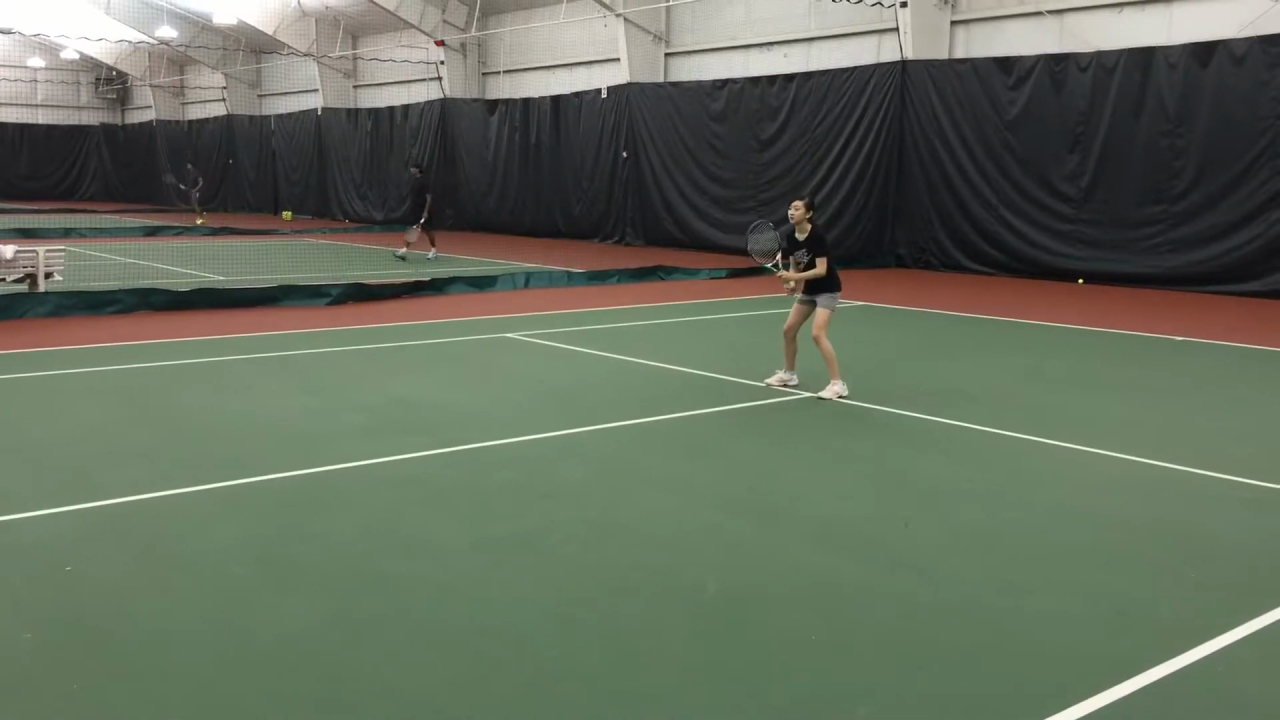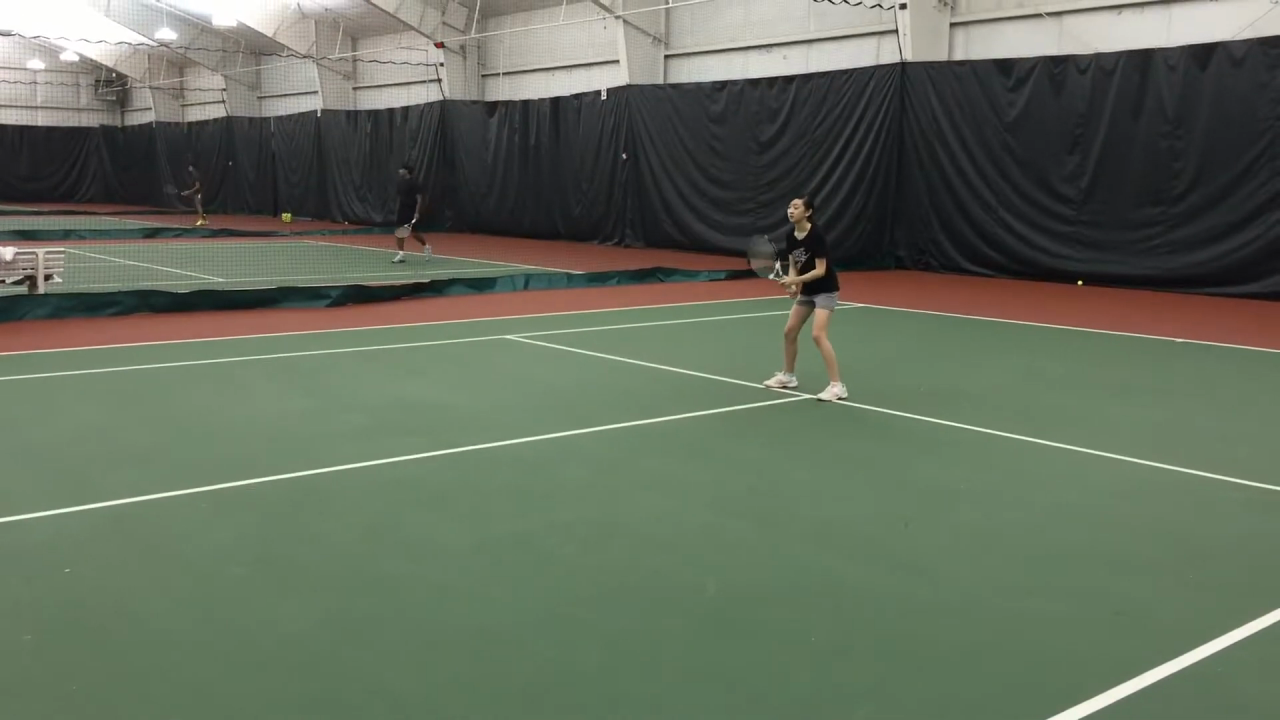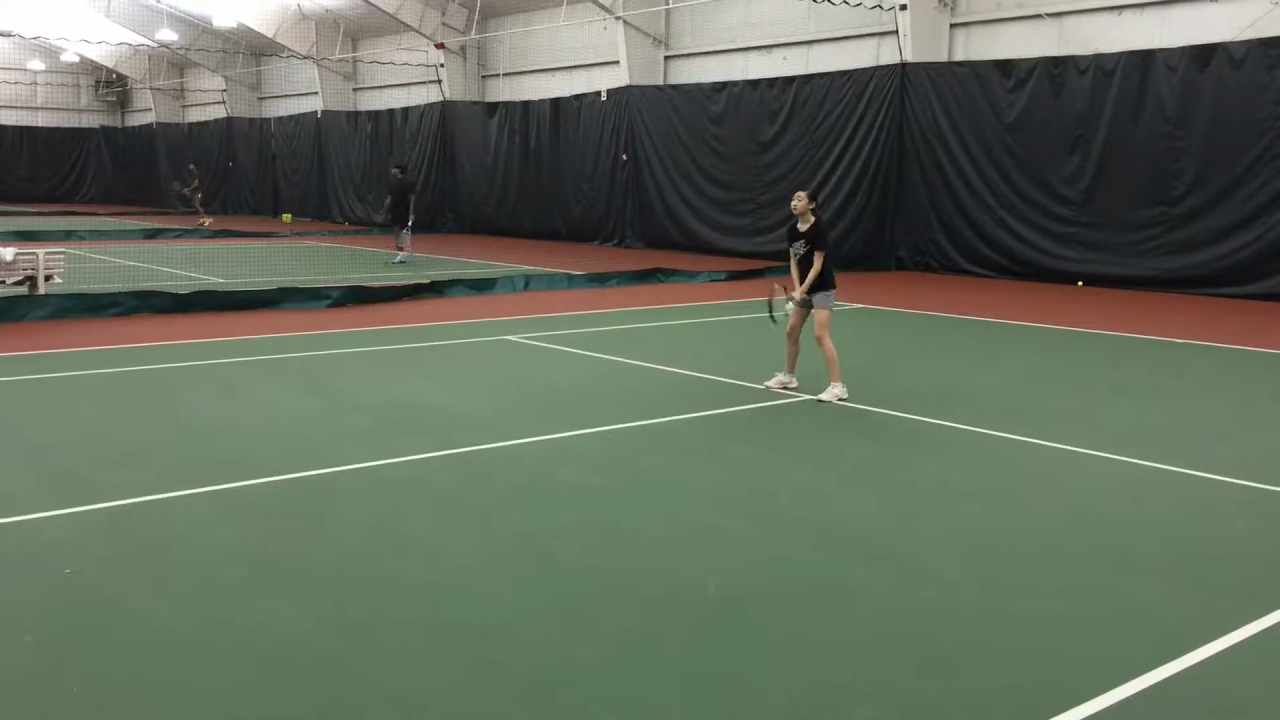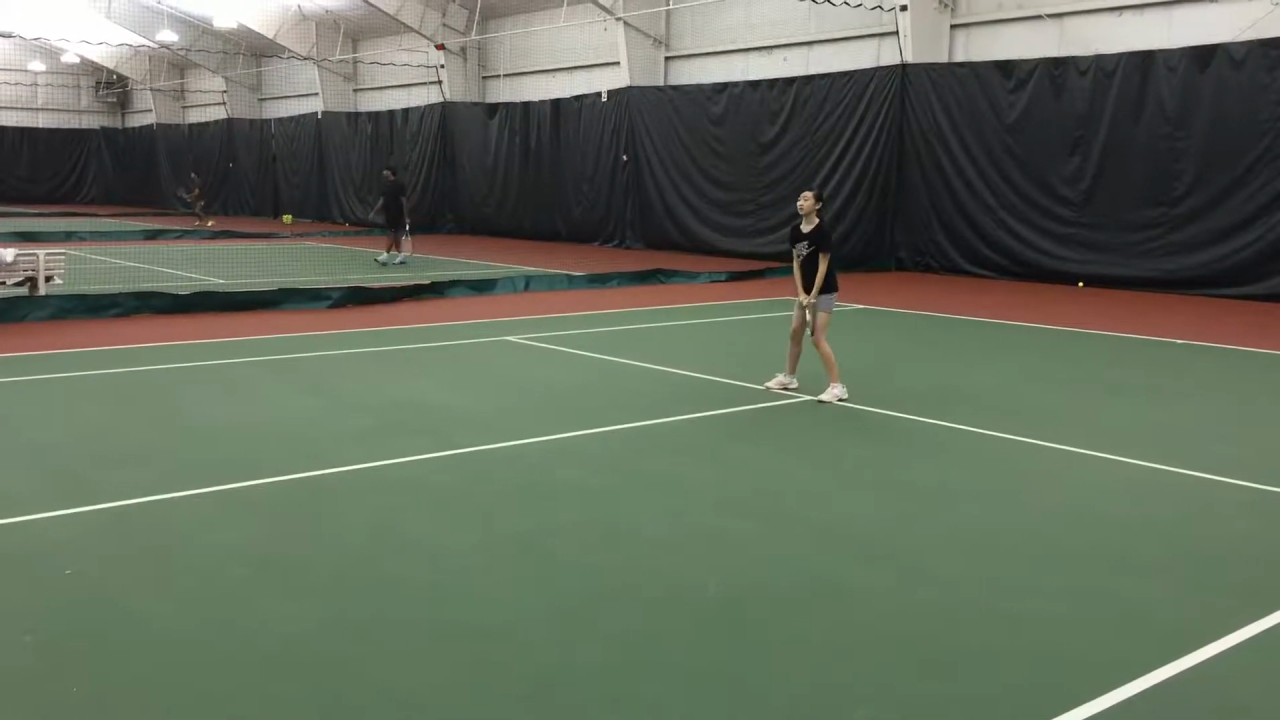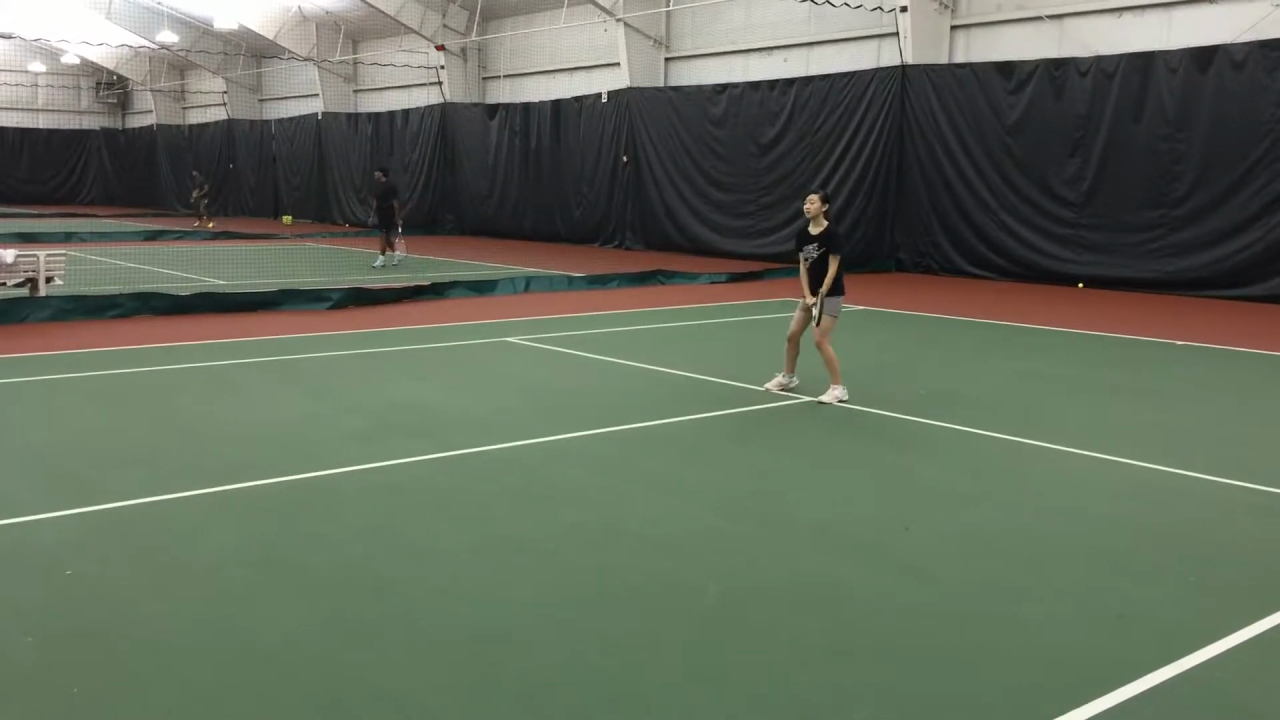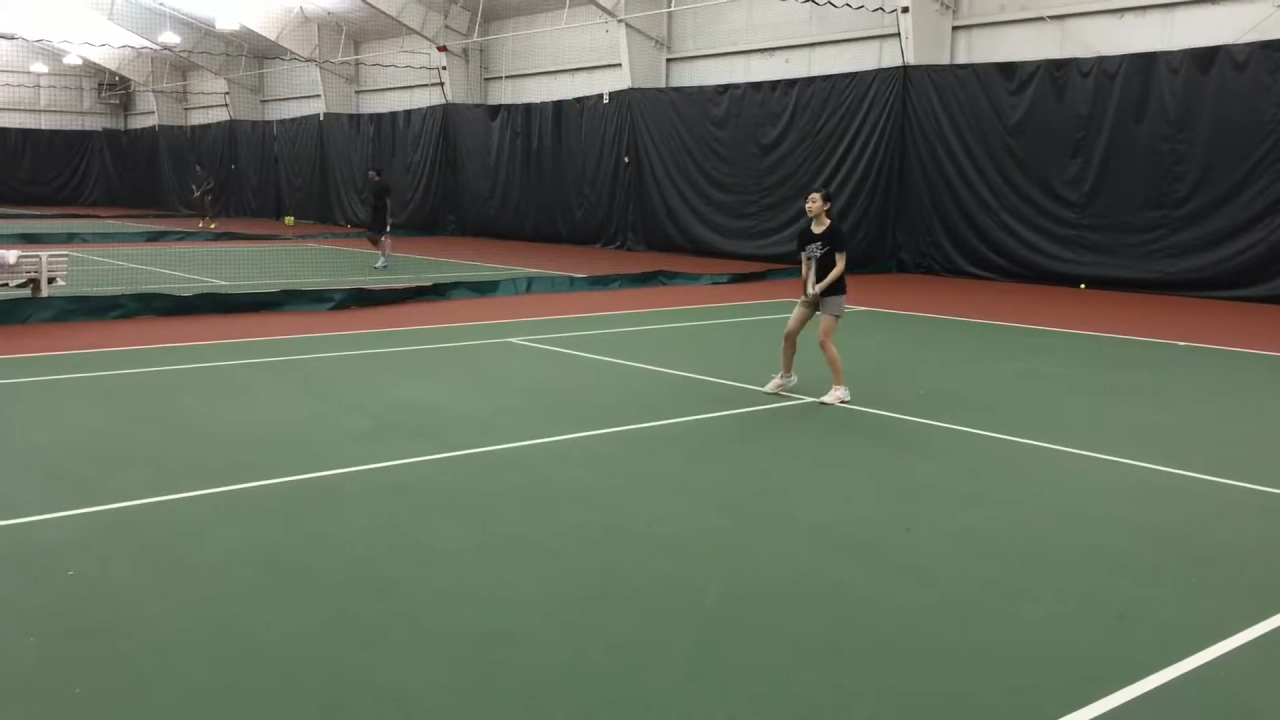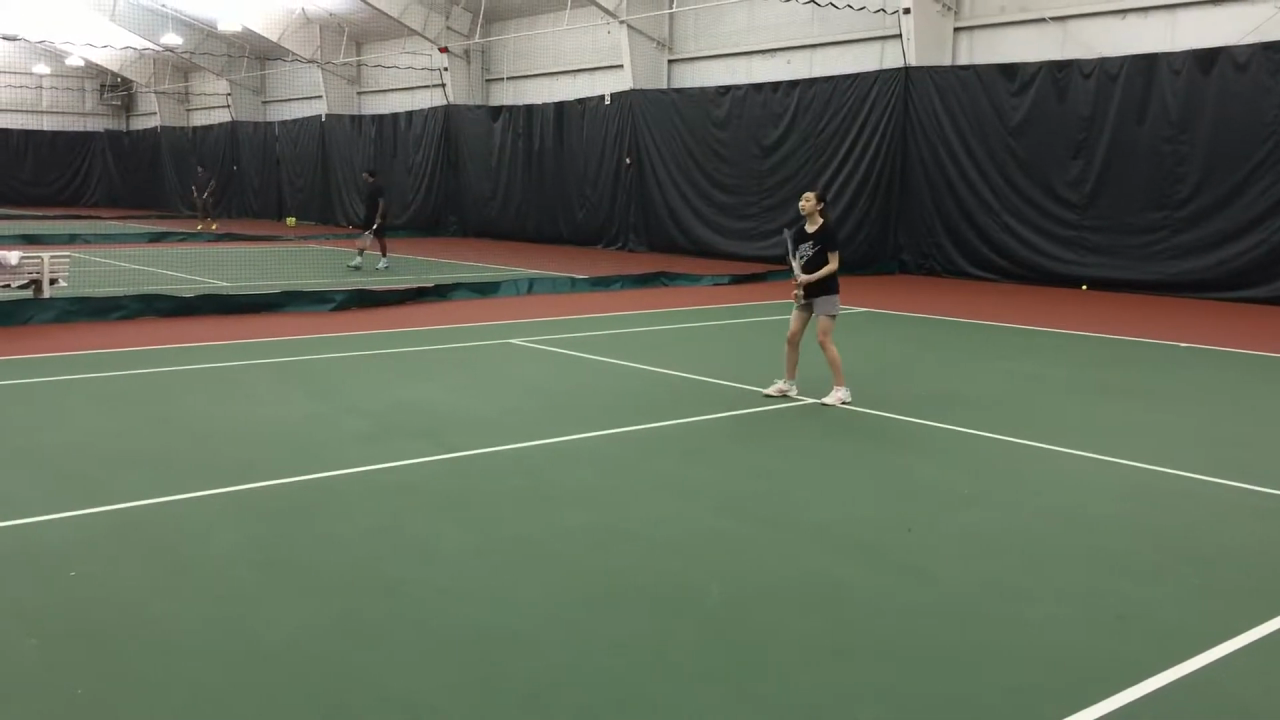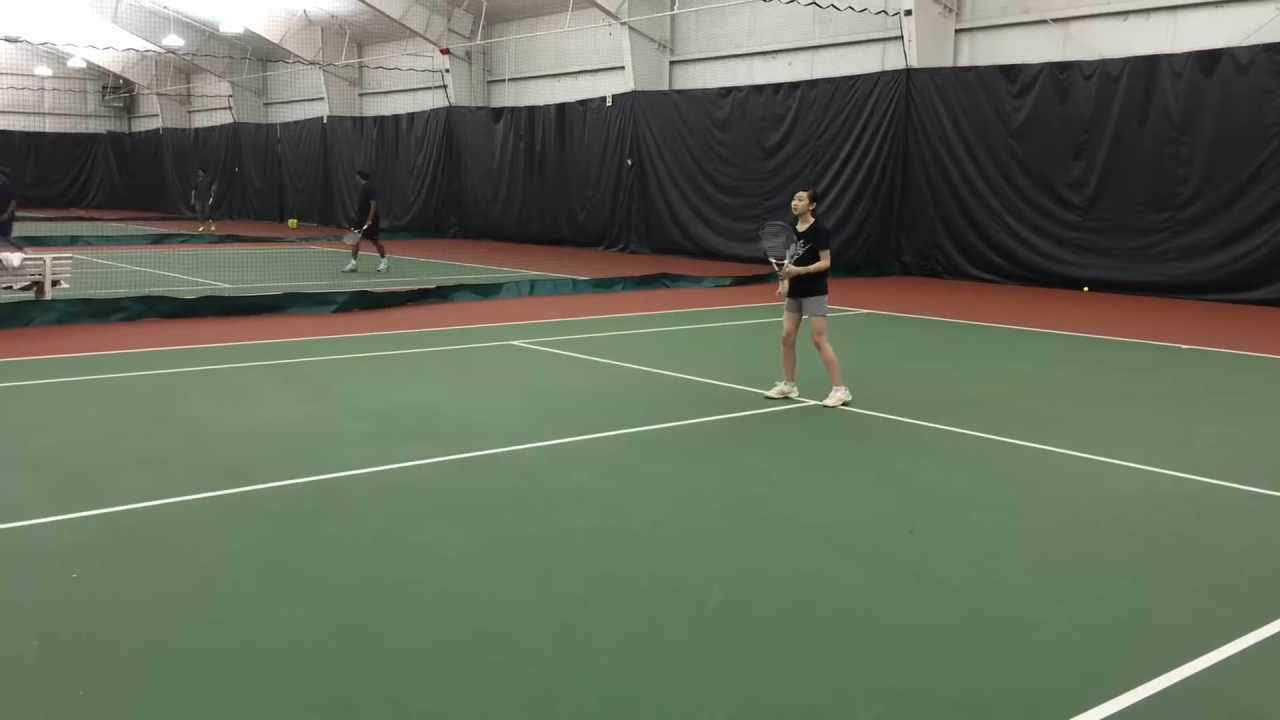
dt=0.2s
person 1, frame 1
left shoulder: (817, 236)
right shoulder: (790, 237)
left elbow: (821, 270)
left wrist: (793, 277)
right wrist: (791, 283)
left hip: (827, 290)
right hip: (808, 290)
left knee: (818, 334)
right knee: (788, 330)
left ankle: (837, 384)
right ankle: (789, 374)
person 1, frame 2
left shoulder: (816, 235)
right shoulder: (790, 236)
left elbow: (820, 270)
right elbow: (793, 266)
left wrist: (795, 281)
right wrist: (792, 285)
left hip: (825, 290)
right hip: (807, 290)
left knee: (818, 335)
right knee: (789, 331)
left ankle: (837, 385)
right ankle: (788, 375)
person 1, frame 3
left shoulder: (818, 228)
right shoulder: (792, 229)
left elbow: (817, 265)
right elbow: (794, 261)
left wrist: (801, 289)
right wrist: (796, 288)
left hip: (822, 288)
right hip: (804, 288)
left knee: (821, 335)
right knee: (791, 331)
left ankle: (837, 386)
right ankle: (788, 376)
person 1, frame 4
left shoulder: (822, 231)
right shoulder: (795, 230)
left elbow: (823, 267)
right elbow: (796, 263)
left wrist: (813, 296)
right wrist: (801, 293)
left hip: (824, 291)
right hip: (806, 290)
left knee: (818, 338)
right knee: (795, 333)
left ankle: (837, 387)
right ankle: (789, 377)
person 1, frame 5
left shoulder: (832, 234)
right shoulder: (802, 233)
left elbow: (833, 269)
right elbow: (803, 266)
left wrist: (821, 296)
right wrist: (807, 295)
left hip: (831, 294)
right hip: (812, 293)
left knee: (821, 340)
right knee: (792, 335)
left ankle: (838, 388)
right ankle: (788, 377)
person 1, frame 6
left shoulder: (835, 232)
right shoulder: (804, 233)
left elbow: (840, 265)
right elbow: (805, 265)
left wrist: (822, 286)
right wrist: (809, 287)
left hip: (833, 293)
right hip: (812, 292)
left knee: (824, 340)
right knee: (789, 332)
left ankle: (840, 389)
right ankle: (786, 376)
person 1, frame 7
left shoulder: (827, 230)
right shoulder: (799, 233)
left elbow: (834, 265)
right elbow: (799, 264)
left wrist: (811, 278)
right wrist: (798, 286)
left hip: (826, 292)
right hip: (806, 293)
left knee: (824, 340)
right knee: (792, 337)
left ankle: (841, 389)
right ankle: (788, 383)
person 1, frame 8
left shoulder: (818, 230)
right shoulder: (792, 231)
left elbow: (826, 263)
left wrist: (799, 271)
right wrist: (784, 283)
left hip: (815, 292)
right hip: (795, 293)
left knee: (819, 340)
right knee: (787, 337)
left ankle: (840, 389)
right ankle: (789, 385)
